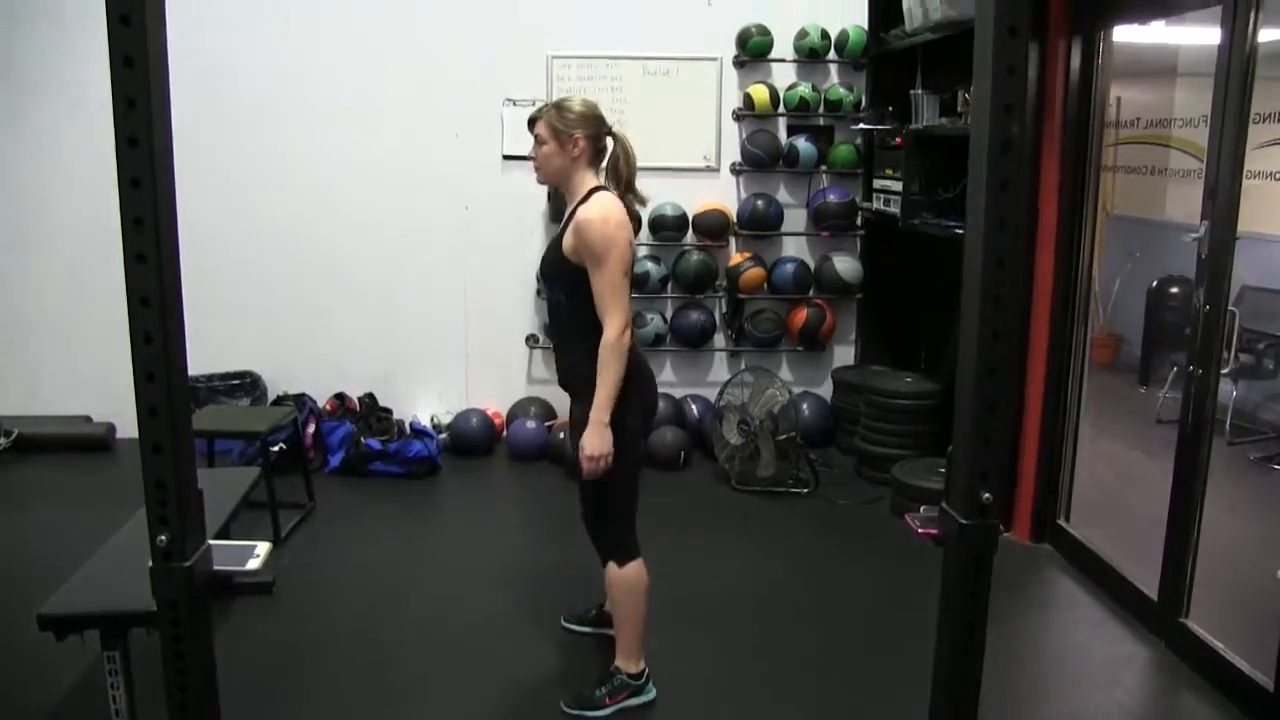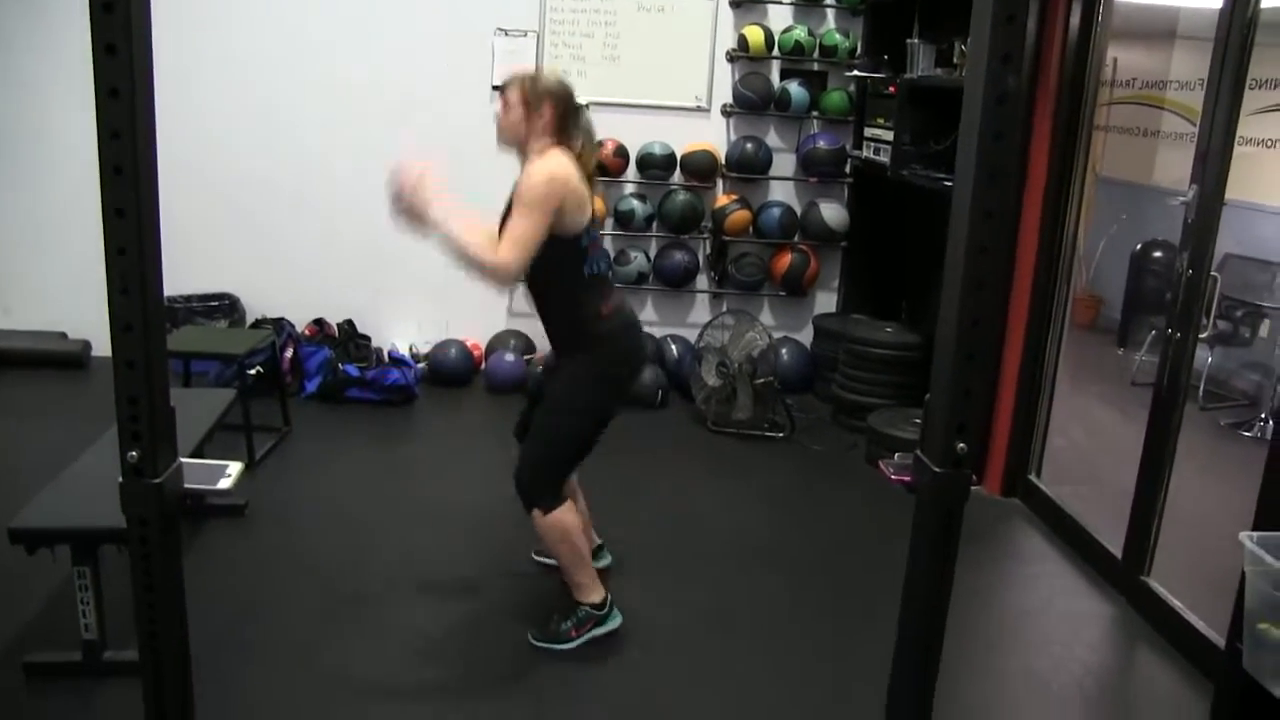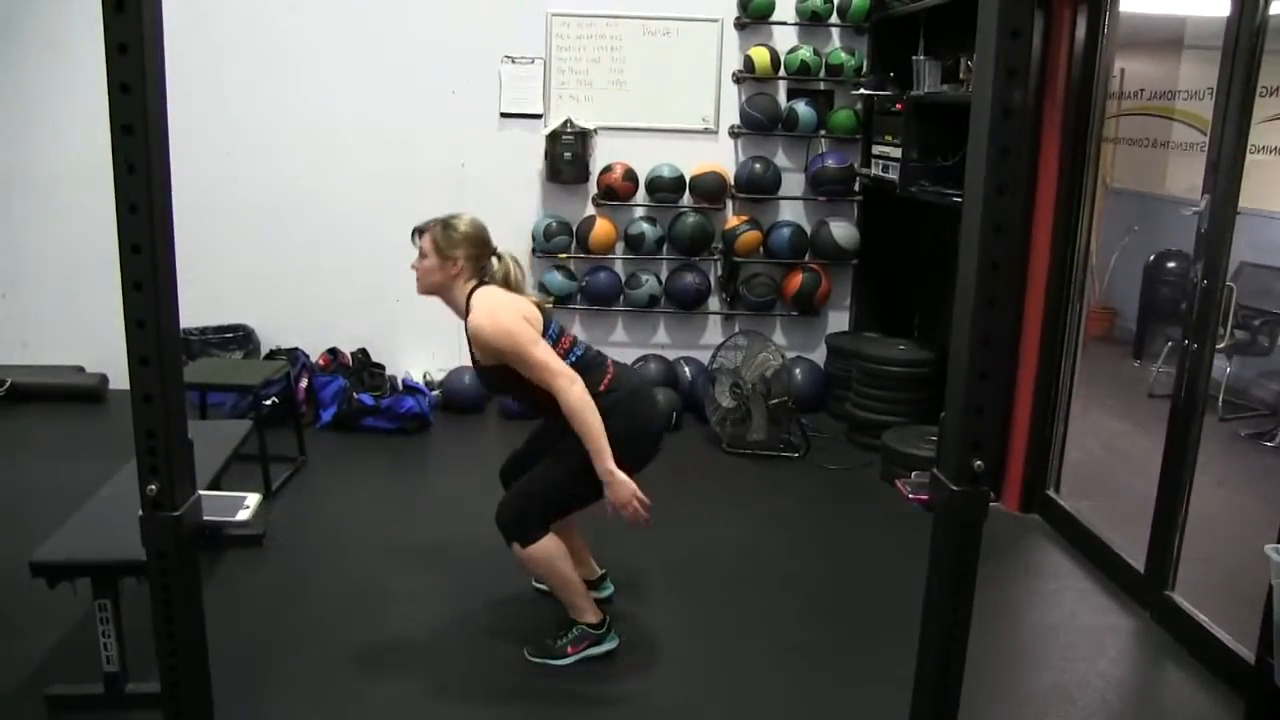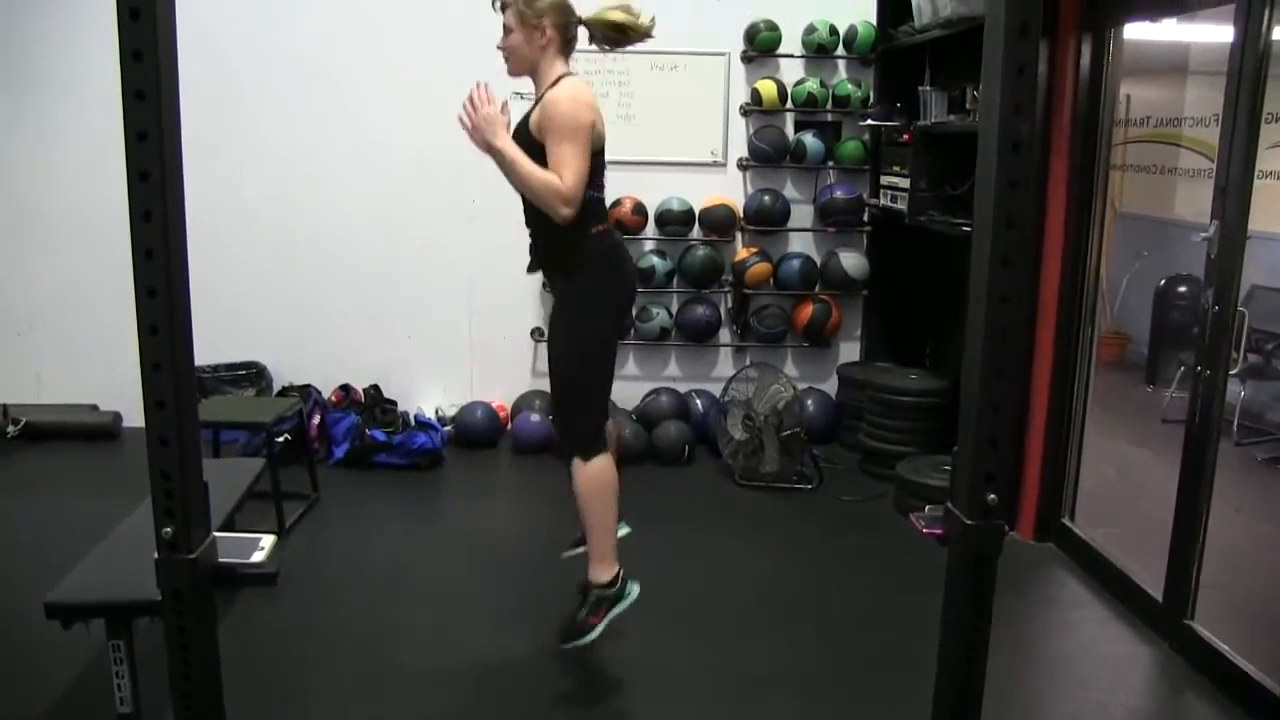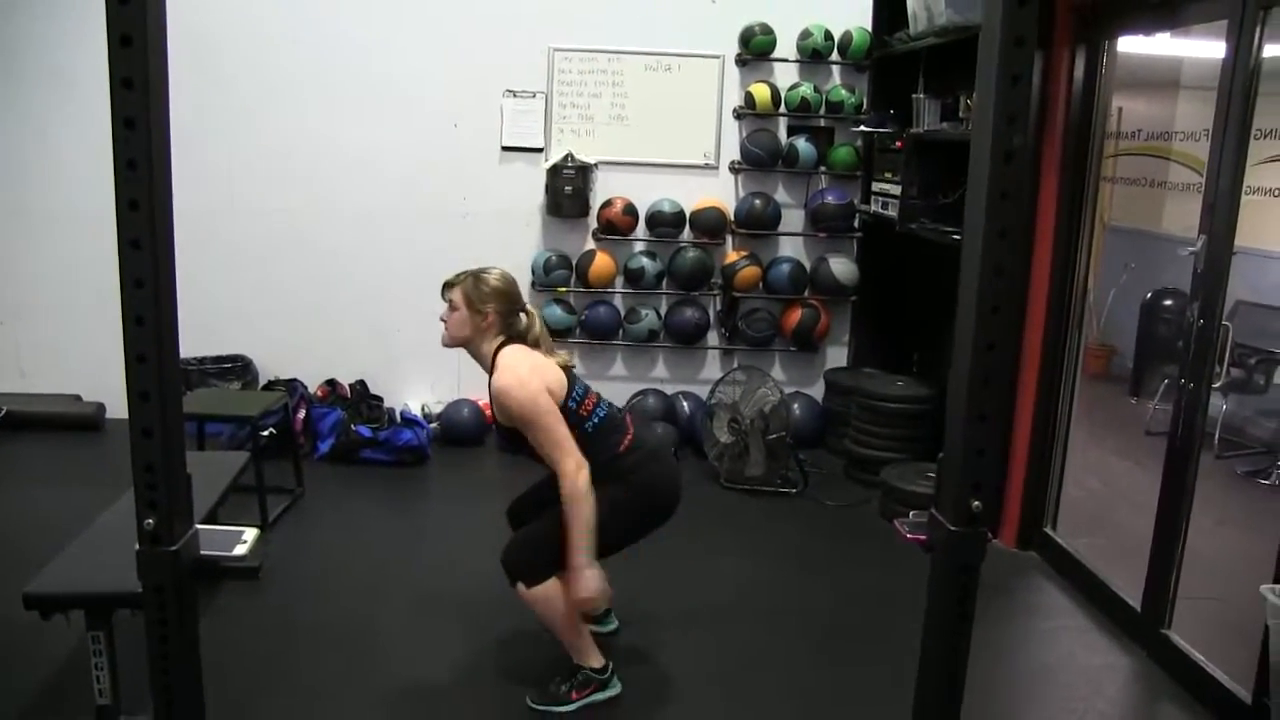
dt=1s
person 1, frame 1
left shoulder: (598, 215)
right shoulder: (585, 208)
left elbow: (617, 329)
left wrist: (599, 424)
left hip: (613, 392)
right hip: (595, 386)
left knee: (612, 527)
right knee: (599, 513)
right ankle: (616, 611)
person 1, frame 2
left shoulder: (549, 175)
right shoulder: (548, 169)
left elbow: (504, 266)
right elbow: (508, 248)
left wrist: (435, 214)
right wrist: (439, 213)
left hip: (601, 350)
right hip: (589, 339)
left knee: (535, 477)
right knee: (534, 441)
left ankle: (593, 604)
right ankle: (587, 543)
person 1, frame 3
left shoulder: (485, 321)
right shoulder: (488, 302)
left elbow: (567, 384)
left wrist: (609, 474)
left hip: (624, 421)
right hip: (614, 402)
left knee: (518, 516)
right knee: (518, 478)
left ankle: (591, 626)
right ankle: (588, 575)
person 1, frame 4
left shoulder: (565, 100)
right shoulder: (552, 99)
left elbow: (563, 200)
left wrist: (497, 142)
right wrist: (500, 142)
left hip: (591, 275)
right hip: (583, 273)
left knee: (577, 428)
right knee: (583, 410)
left ankle: (605, 583)
right ankle: (603, 522)
person 1, frame 5
left shoulder: (514, 378)
right shoulder: (512, 359)
left elbow: (573, 469)
left wrist: (584, 565)
left hip: (641, 482)
right hip: (626, 461)
left knee: (524, 557)
right knee: (527, 518)
left ankle: (593, 672)
right ankle: (591, 610)
